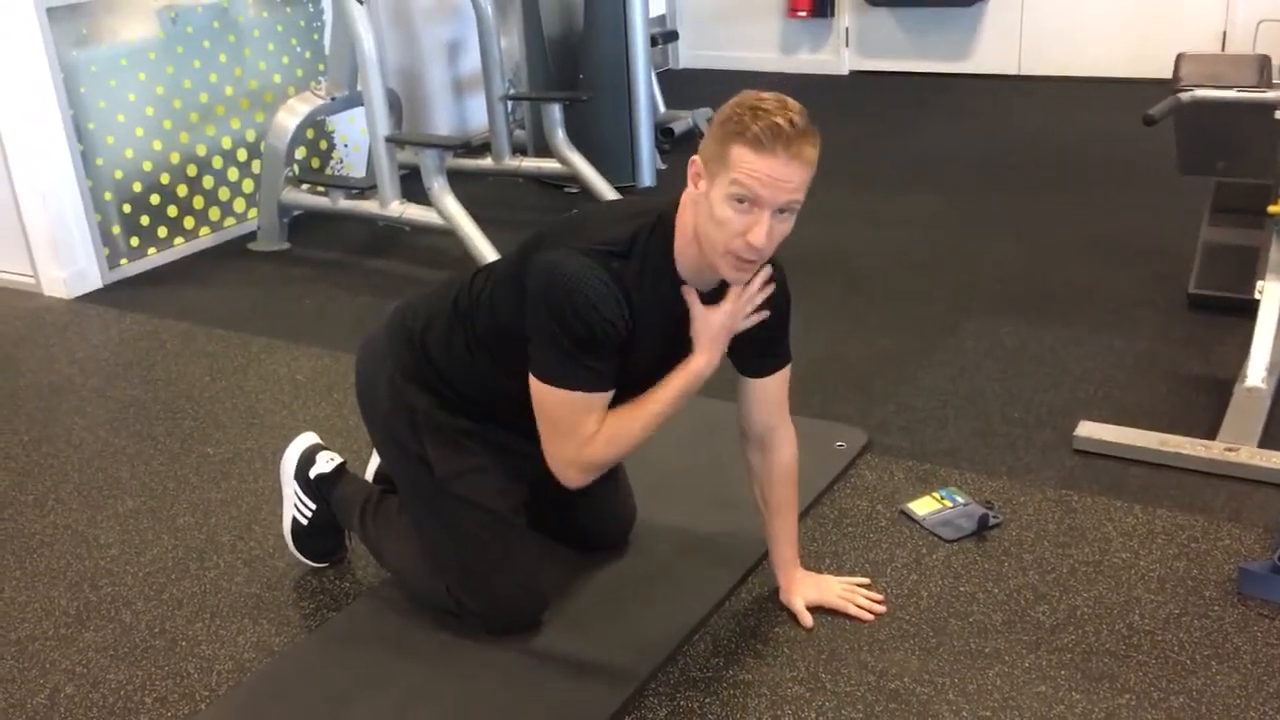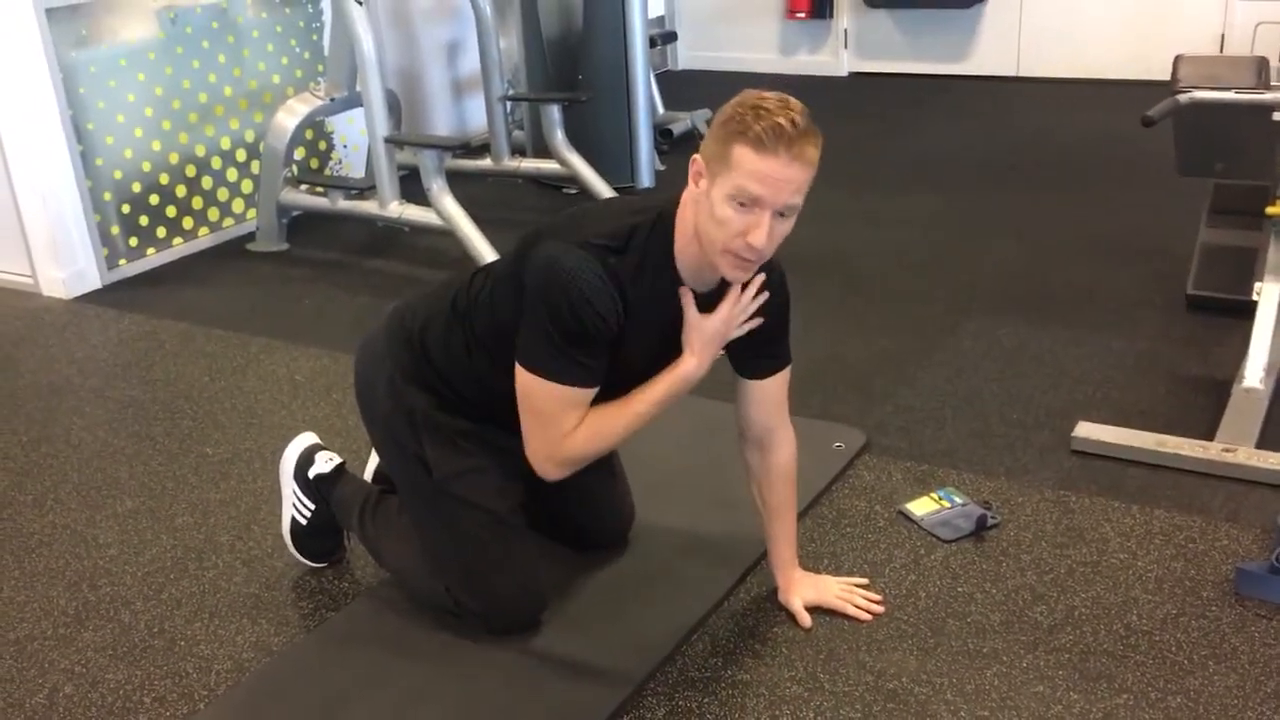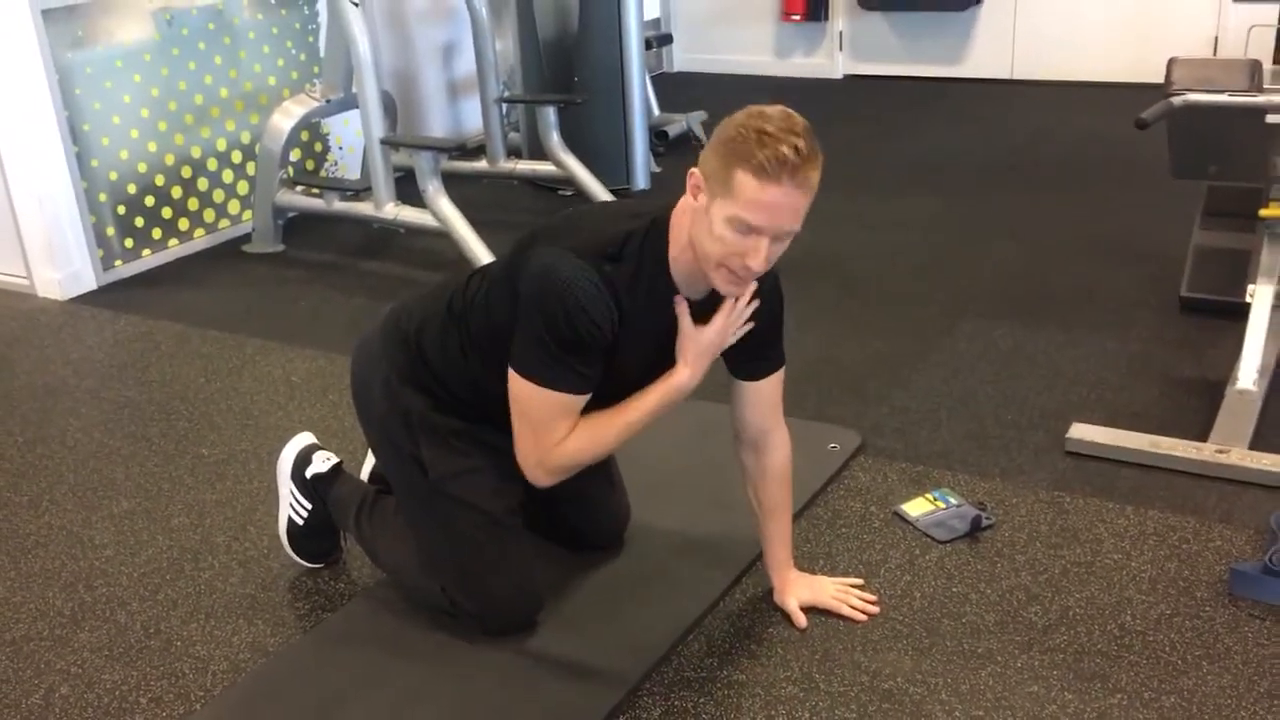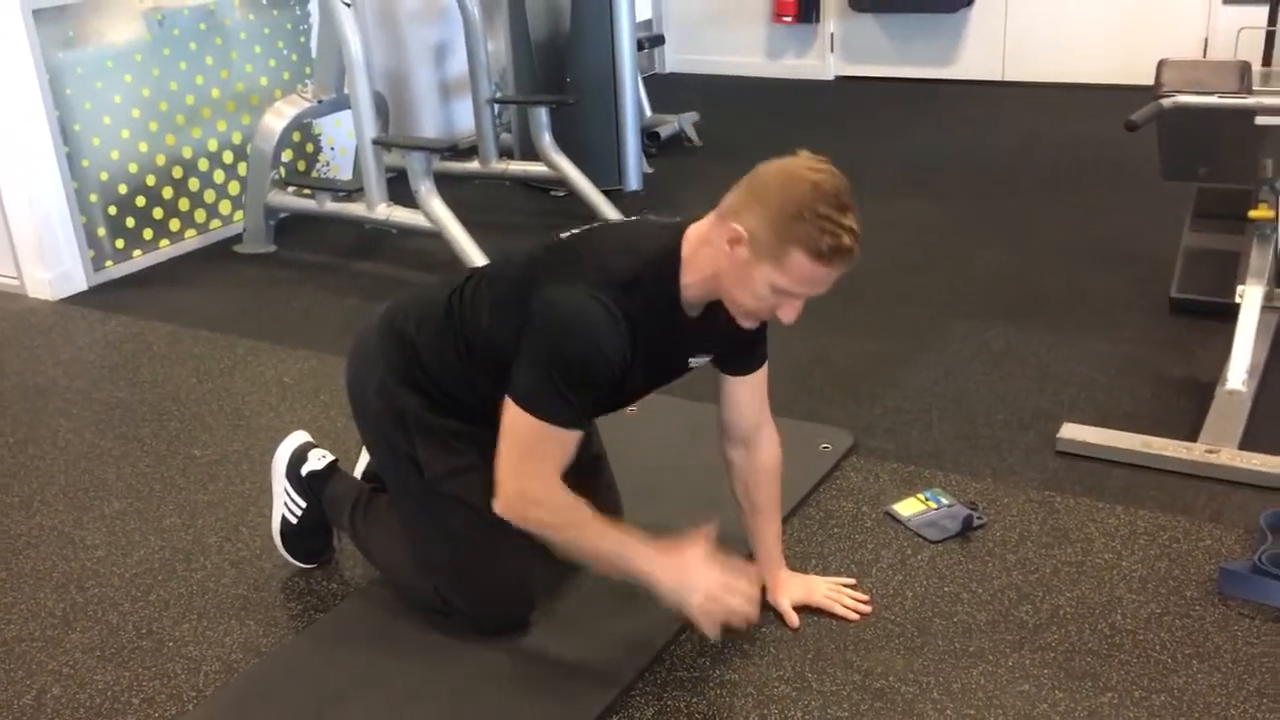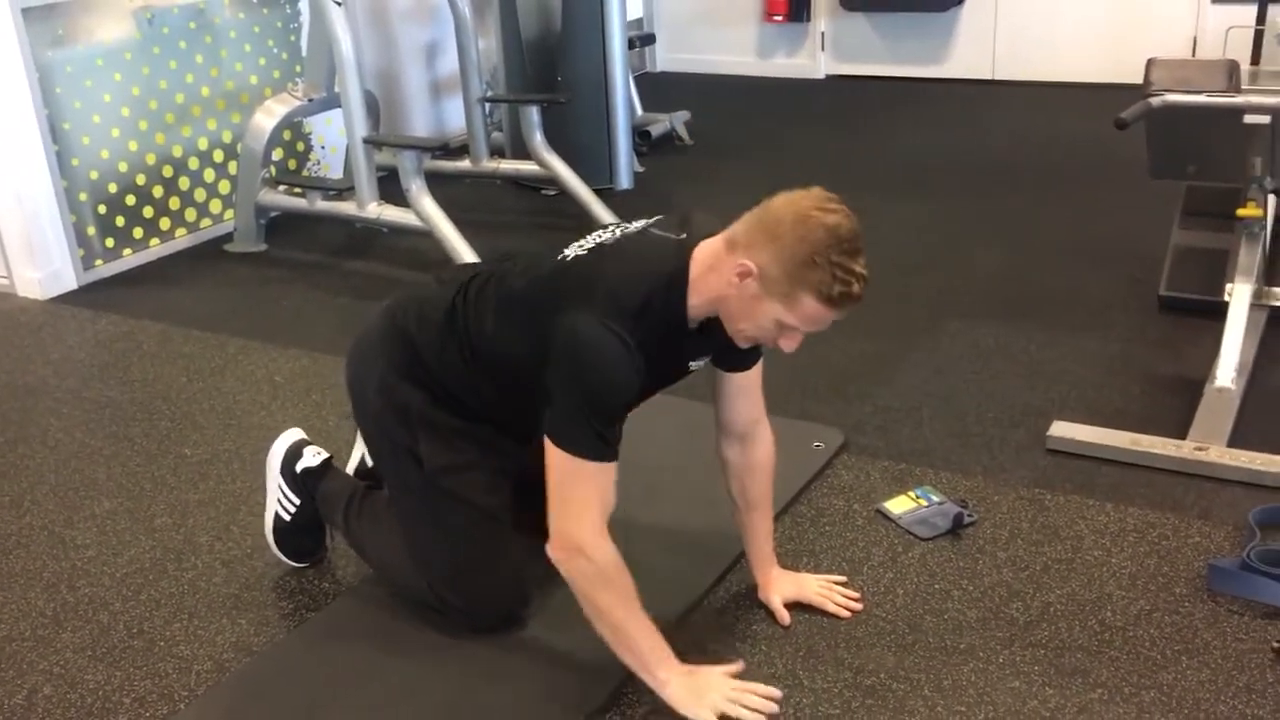
dt=0.2s
person 1, frame 1
left shoulder: (758, 285)
right shoulder: (582, 277)
left elbow: (768, 434)
right elbow: (576, 463)
left wrist: (791, 571)
right wrist: (697, 361)
left hip: (531, 391)
right hip: (423, 383)
left knee: (605, 531)
right knee: (507, 602)
right ankle: (332, 488)
person 1, frame 2
left shoulder: (756, 285)
right shoulder: (580, 270)
left elbow: (767, 435)
right elbow: (555, 454)
left wrist: (788, 573)
right wrist: (692, 363)
left hip: (521, 385)
right hip: (420, 383)
left knee: (603, 531)
right knee: (506, 601)
right ankle: (332, 487)
person 1, frame 3
left shoulder: (751, 290)
right shoulder: (574, 277)
left elbow: (762, 437)
right elbow: (545, 461)
left wrist: (784, 572)
right wrist: (685, 374)
left hip: (519, 385)
right hip: (417, 385)
left knee: (600, 530)
right knee: (502, 603)
right ankle: (326, 487)
person 1, frame 4
left shoulder: (744, 289)
right shoulder: (589, 311)
left elbow: (751, 436)
right elbow: (522, 494)
left wrist: (775, 571)
right wrist: (662, 567)
left hip: (503, 381)
right hip: (411, 383)
left knee: (595, 524)
right knee: (496, 602)
left ankle: (415, 477)
right ankle: (322, 486)
person 1, frame 5
left shoulder: (733, 281)
right shoulder: (603, 332)
left elbow: (745, 433)
right elbow: (571, 542)
left wrist: (767, 569)
left hip: (501, 378)
right hip: (409, 375)
left knee: (590, 517)
right knee: (487, 598)
right ankle: (316, 481)
